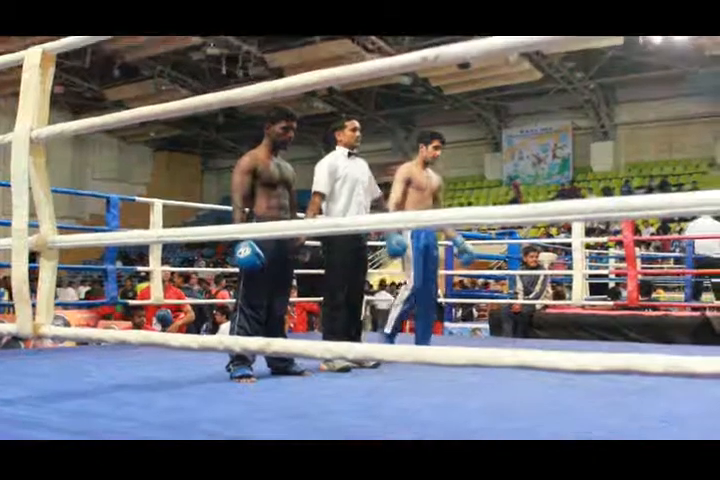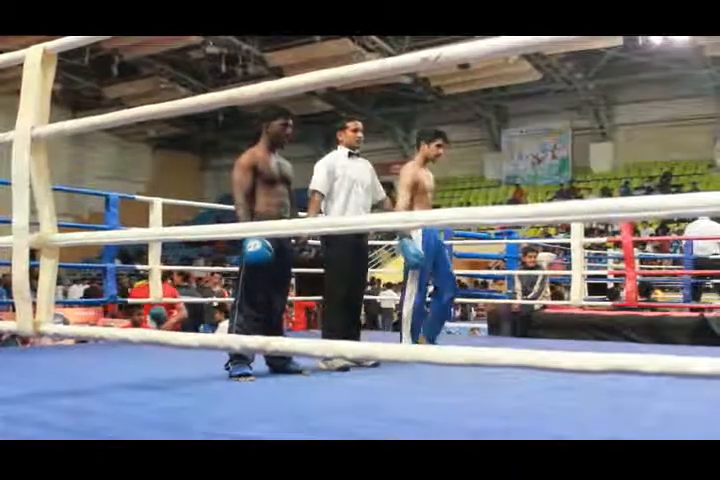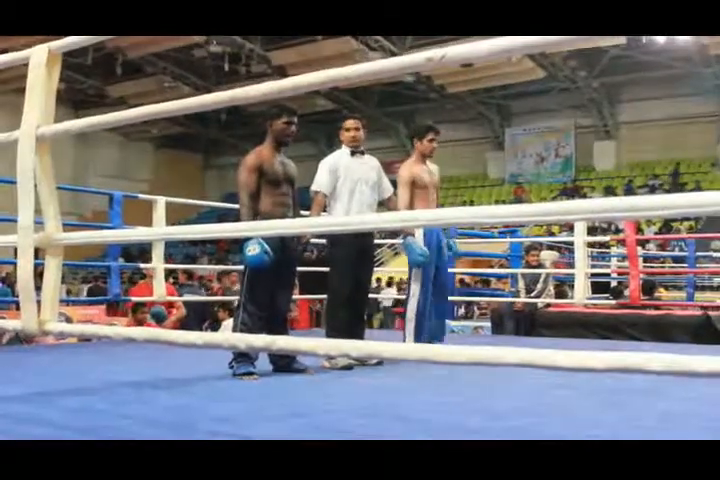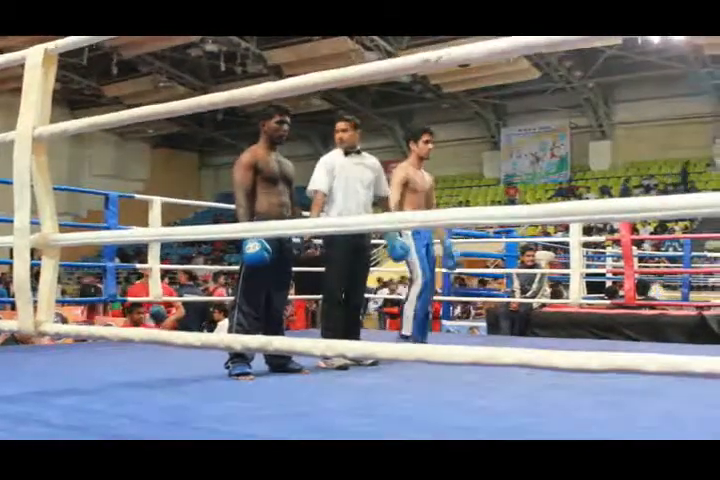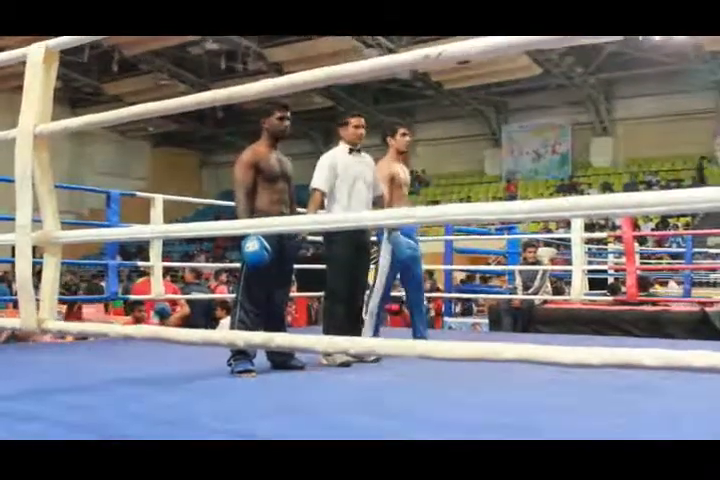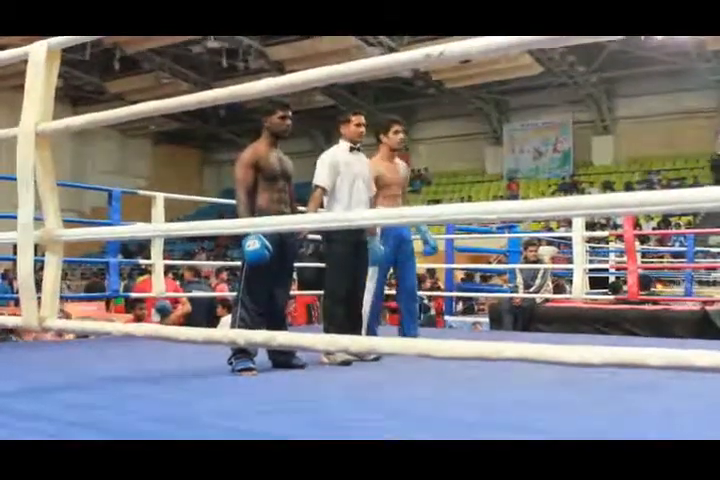
dt=0.5s
person 1, frame 1
left shoulder: (288, 168)
right shoulder: (250, 161)
right elbow: (238, 202)
left wrist: (298, 236)
right wrist: (243, 237)
left hip: (285, 237)
right hip: (260, 236)
left knee: (278, 304)
right knee: (251, 302)
left ankle: (280, 359)
right ankle: (239, 362)
person 1, frame 2
left shoulder: (286, 165)
right shoulder: (249, 159)
right elbow: (241, 199)
right wrist: (249, 233)
left hip: (283, 235)
right hip: (261, 233)
left knee: (277, 301)
right knee: (250, 300)
left ankle: (278, 358)
right ankle: (238, 361)
person 1, frame 3
left shoulder: (290, 165)
right shoulder: (255, 159)
right elbow: (245, 199)
right wrist: (250, 235)
left hip: (287, 234)
right hip: (265, 233)
left knee: (281, 300)
right knee: (254, 299)
left ankle: (282, 357)
right ankle: (242, 359)
person 1, frame 4
left shoulder: (287, 164)
right shoulder: (249, 158)
right elbow: (241, 197)
left hip: (284, 234)
left knee: (278, 300)
right knee: (249, 299)
left ankle: (278, 357)
right ankle: (238, 359)
person 1, frame 5
left shoulder: (286, 161)
right shoulder: (251, 155)
right elbow: (242, 196)
left wrist: (299, 232)
right wrist: (248, 231)
left hip: (285, 231)
left knee: (279, 297)
right knee: (251, 296)
left ankle: (280, 354)
right ankle: (240, 356)
person 1, frame 6
left shoulder: (286, 160)
right shoulder: (251, 155)
right elbow: (243, 195)
left wrist: (298, 230)
right wrist: (249, 230)
left hip: (285, 230)
right hip: (262, 229)
left knee: (280, 296)
right knee: (252, 295)
left ankle: (281, 351)
right ankle: (241, 355)
person 2, frame 1
left shoulder: (363, 165)
right shoulder: (330, 162)
left elbow: (376, 197)
right elbow: (317, 197)
left hip: (359, 235)
right hip: (338, 234)
left knee: (355, 294)
right knee: (336, 294)
person 2, frame 2
left shoulder: (366, 166)
right shoulder: (329, 162)
left elbow: (381, 199)
right elbow: (317, 196)
left hip: (360, 235)
right hip: (338, 234)
left knee: (356, 293)
right knee: (336, 292)
person 2, frame 3
left shoulder: (373, 163)
right shoulder: (332, 161)
left elbow: (388, 197)
right elbow: (320, 196)
left hip: (366, 234)
right hip: (342, 233)
left knee: (360, 292)
right knee: (339, 291)
person 2, frame 4
left shoulder: (372, 163)
right shoulder: (328, 161)
left elbow: (383, 197)
right elbow: (319, 195)
left hip: (362, 234)
right hip: (338, 232)
left knee: (356, 293)
right knee: (334, 291)
person 2, frame 5
left shoulder: (368, 161)
right shoulder: (331, 158)
left elbow: (377, 196)
right elbow: (318, 193)
left hip: (362, 231)
right hip: (339, 231)
left knee: (358, 289)
right knee: (337, 289)
person 2, frame 6
left shoulder: (364, 160)
right shoulder: (332, 156)
right elbow: (319, 191)
left wrist: (373, 232)
left hip: (360, 231)
right hip: (339, 229)
left knee: (357, 288)
right knee: (336, 288)
person 3, frame 1
left shoulder: (435, 179)
right shoulder: (406, 171)
right elbow: (393, 203)
left wrist: (458, 240)
right wrist: (392, 232)
left hip: (429, 234)
right hip: (410, 232)
left knee: (428, 292)
right knee: (413, 286)
left ankle: (421, 344)
right ankle: (389, 334)
person 3, frame 2
left shoulder: (428, 175)
right shoulder: (410, 171)
right elbow: (402, 208)
right wrist: (405, 240)
left hip: (432, 233)
right hip: (418, 234)
left knee: (448, 288)
right knee: (415, 291)
left ankle: (428, 337)
right ankle: (408, 344)
person 3, frame 3
left shoulder: (434, 170)
right shoulder: (407, 170)
right elbow: (403, 207)
left wrist: (448, 236)
right wrist: (409, 238)
left hip: (436, 231)
right hip: (420, 231)
left knee: (440, 288)
right knee: (419, 288)
left ankle: (431, 340)
right ankle: (411, 342)
person 3, frame 4
left shoulder: (428, 178)
right shoulder: (402, 172)
right elbow: (392, 206)
left wrist: (445, 242)
left hip: (426, 232)
right hip: (409, 230)
left knee: (426, 286)
right knee: (421, 279)
left ankle: (419, 339)
right ankle: (407, 334)
person 3, frame 5
left shoulder: (404, 170)
right shoulder: (385, 166)
right elbow: (384, 203)
right wrist: (395, 235)
left hip: (408, 229)
right hip: (392, 230)
left knee: (416, 285)
right knee: (382, 284)
left ankle: (420, 335)
right ankle: (369, 336)
person 3, frame 6
left shoulder: (404, 168)
right shoulder: (374, 167)
left wrist: (422, 229)
left hip: (403, 228)
right hip: (383, 229)
left knee: (408, 284)
right knee: (375, 285)
left ankle: (410, 335)
right ankle: (367, 336)
